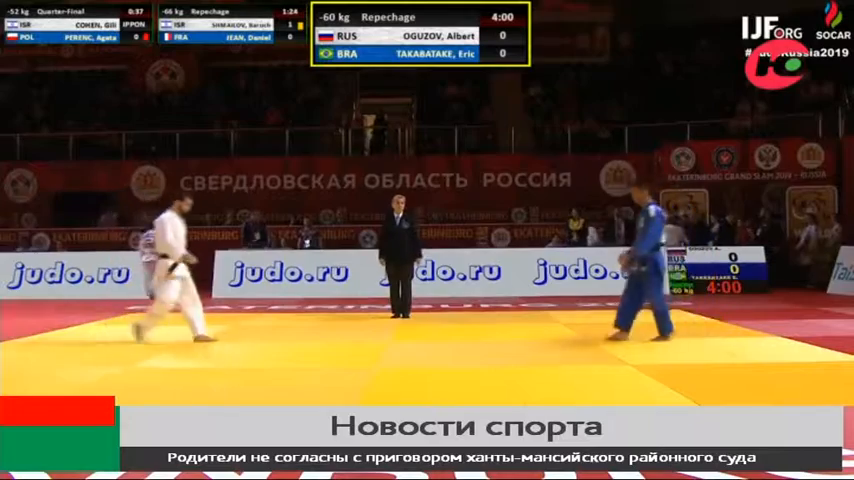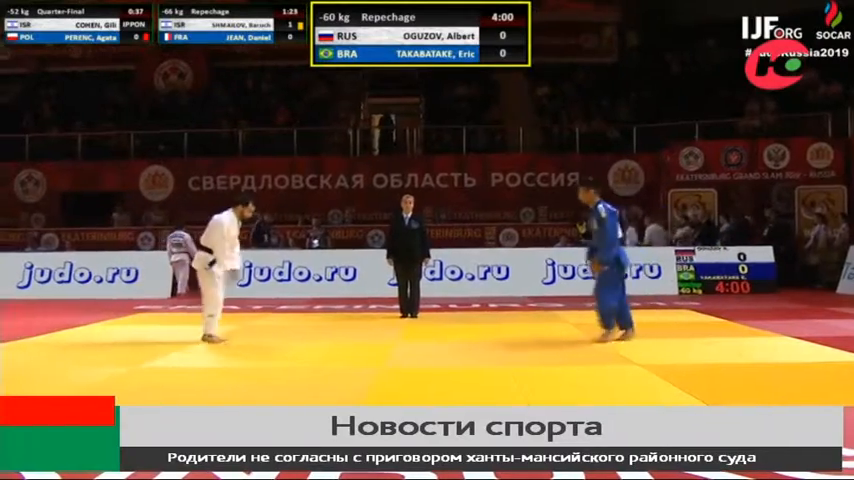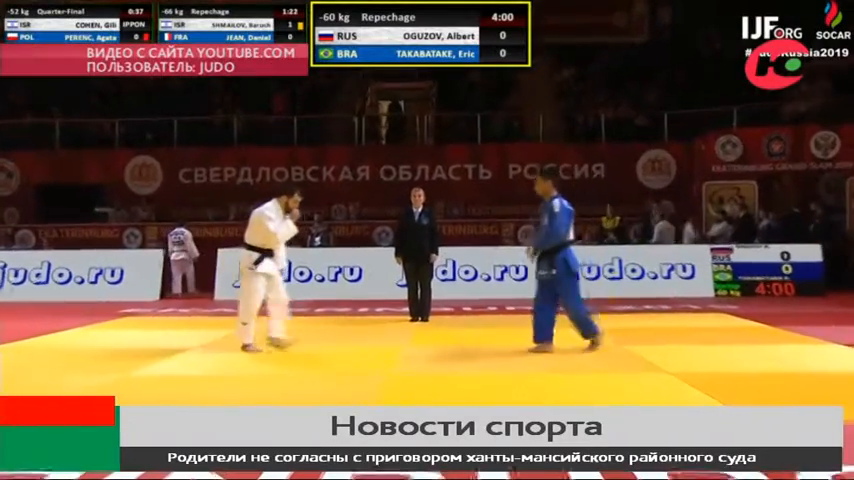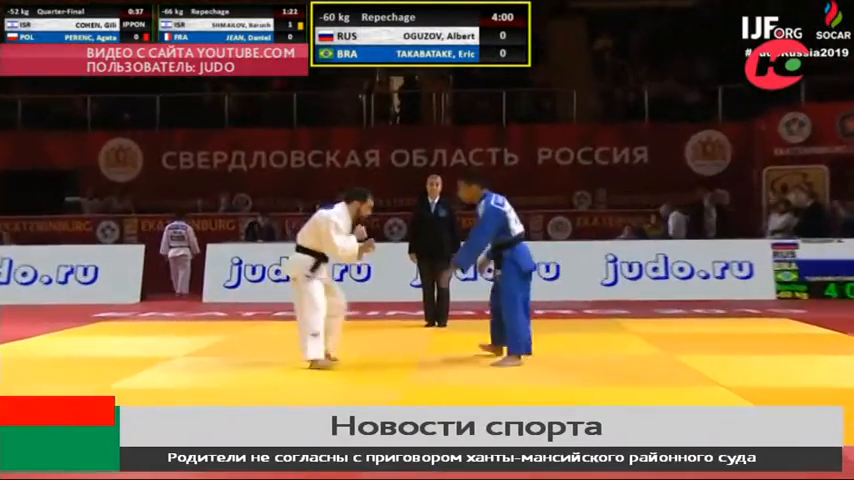
dt=0.7s
person 1, frame 1
left shoulder: (654, 213)
right shoulder: (644, 211)
left elbow: (648, 238)
left wrist: (630, 254)
right wrist: (630, 257)
left hip: (650, 260)
right hip: (641, 261)
left knee: (655, 297)
right knee: (630, 296)
left ankle: (666, 332)
right ankle: (623, 331)
person 1, frame 2
left shoulder: (604, 211)
right shoulder: (594, 211)
left elbow: (610, 238)
left wrist: (600, 260)
right wrist: (593, 258)
left hip: (612, 259)
right hip: (606, 258)
left knee: (603, 293)
right knee: (616, 294)
left ankle: (609, 328)
right ankle: (627, 329)
person 1, frame 3
left shoulder: (559, 206)
right shoulder: (548, 205)
left elbow: (557, 234)
left wrist: (536, 245)
right wrist: (538, 247)
left hip: (560, 260)
right hip: (549, 261)
left knee: (571, 302)
right knee: (543, 304)
left ankle: (593, 334)
right ankle: (544, 342)
person 1, frame 4
left shoulder: (488, 207)
right shoulder: (493, 200)
left elbow: (477, 240)
left wrist: (454, 265)
right wrist: (489, 258)
left hip: (512, 259)
right hip: (511, 256)
left knee: (512, 305)
right knee: (498, 302)
left ankle: (516, 353)
right ankle: (498, 345)
person 2, frame 1
left shoulder: (179, 220)
right shoulder: (165, 220)
right elbow: (167, 243)
left wrist: (185, 259)
right wrist: (184, 255)
left hip: (179, 267)
right hip: (169, 267)
left knee: (192, 300)
right knee: (166, 300)
person 2, frame 2
left shoulder: (235, 221)
right shoulder: (222, 221)
left elbow: (234, 246)
right elbow: (220, 247)
left wrist: (234, 268)
right wrist: (227, 268)
left hip: (215, 262)
right hip: (207, 262)
left knee: (216, 298)
right knee: (214, 297)
person 2, frame 3
left shoulder: (281, 214)
right shoulder: (265, 212)
right elbow: (277, 237)
left wrist: (279, 266)
right wrist: (291, 221)
left hip: (268, 262)
right hip: (254, 261)
left knee: (280, 299)
right knee: (251, 303)
left ankle: (275, 337)
right ankle: (246, 342)
person 2, frame 4
left shoulder: (345, 218)
right shoulder: (332, 217)
left elbow: (343, 251)
right elbow: (337, 251)
left wrist: (361, 249)
right wrist: (355, 238)
left hip: (316, 266)
right hip: (305, 266)
left knee: (336, 305)
right knee: (314, 308)
left ankle: (326, 351)
right ankle: (315, 358)
person 3, frame 1
left shoulder: (409, 220)
right shoulder: (387, 220)
left elbow: (415, 238)
right elbow: (382, 239)
left wrist: (418, 255)
right wrist: (382, 255)
left hip: (406, 257)
right hip: (391, 257)
left knee: (406, 285)
right knee: (394, 285)
left ankle: (405, 311)
right ankle: (396, 311)
person 3, frame 2
left shoulder: (418, 220)
right shoulder: (396, 220)
left elbow: (424, 238)
right elbow: (391, 238)
left wrist: (426, 255)
right wrist: (389, 255)
left hip: (415, 257)
right hip: (399, 257)
left knee: (414, 285)
right knee: (402, 285)
left ankle: (413, 311)
right ankle: (404, 311)
person 3, frame 3
left shoulder: (429, 215)
right shoulder: (405, 215)
left elbow: (435, 235)
right elbow: (399, 235)
left wrist: (434, 251)
right wrist: (398, 253)
left hip: (425, 256)
right hip: (409, 256)
left knee: (425, 285)
right knee: (412, 286)
left ankle: (424, 314)
right ankle: (414, 314)
person 3, frame 4
left shoulder: (447, 206)
right shoulder: (420, 206)
left elbow: (454, 229)
right elbow: (413, 230)
left wrist: (456, 249)
right wrist: (412, 250)
left hip: (443, 253)
right hip: (424, 253)
left knee: (443, 286)
right knee: (427, 287)
left ankle: (442, 319)
right ankle: (430, 319)
